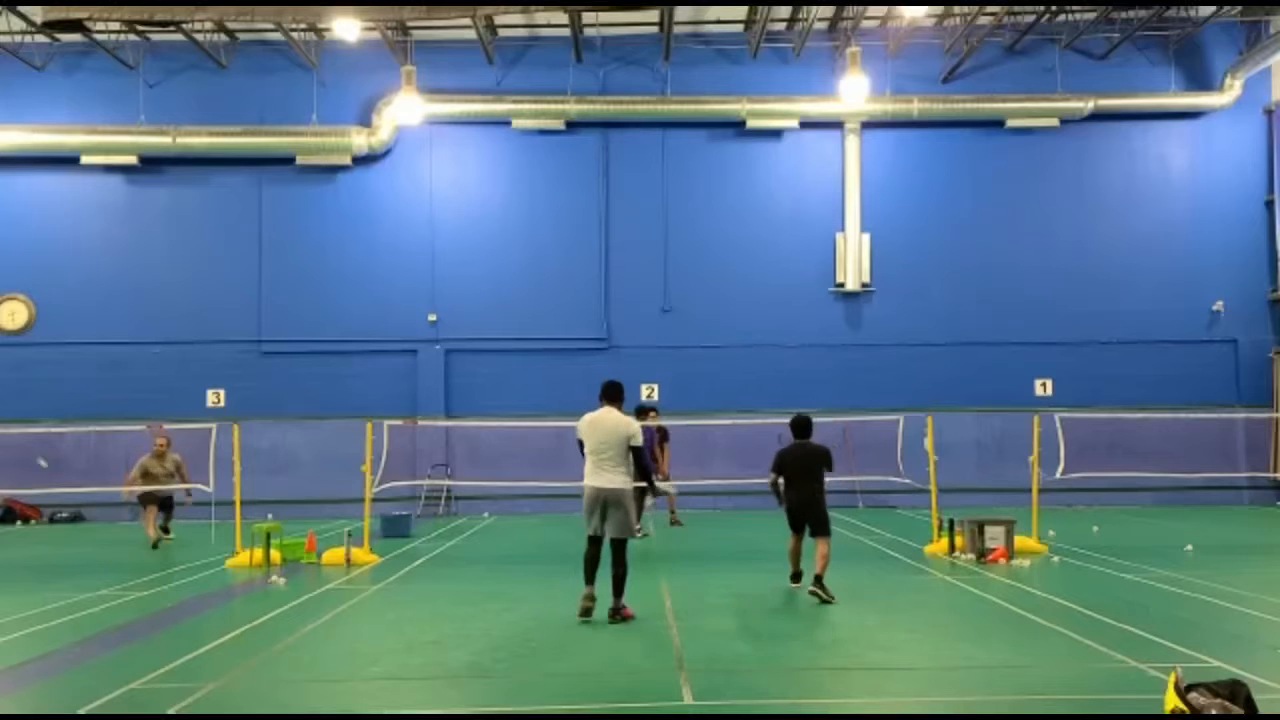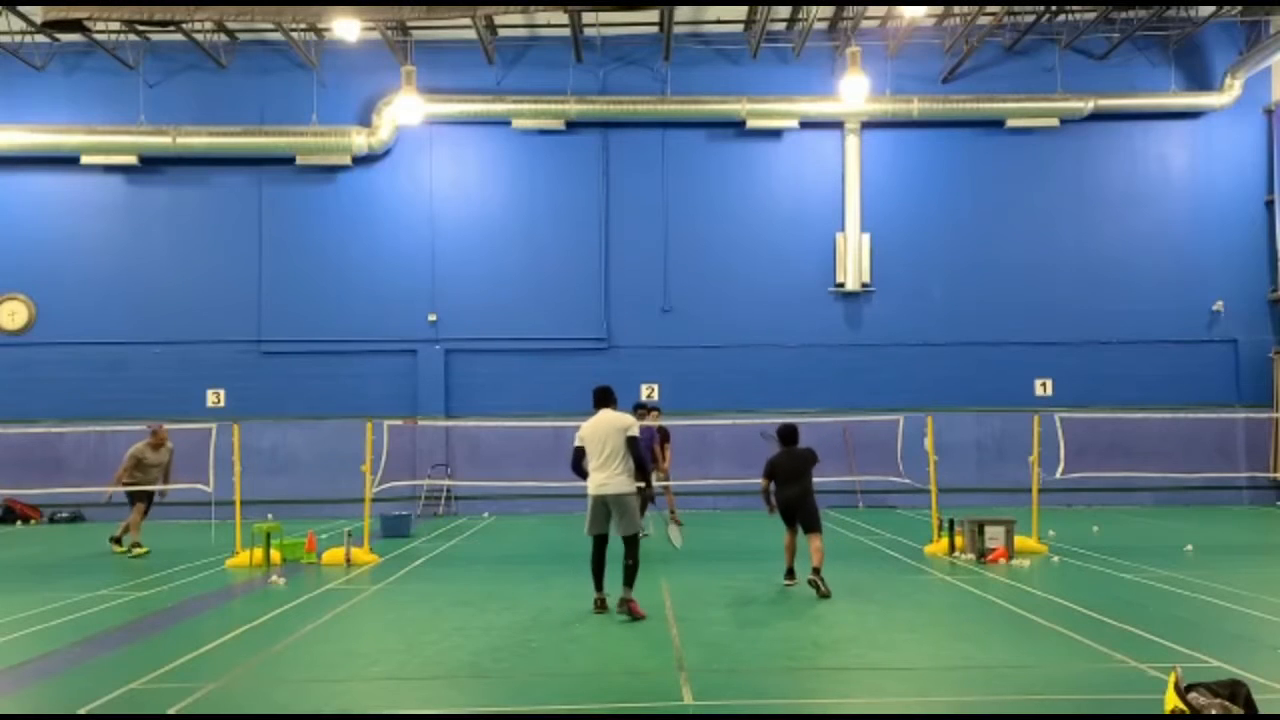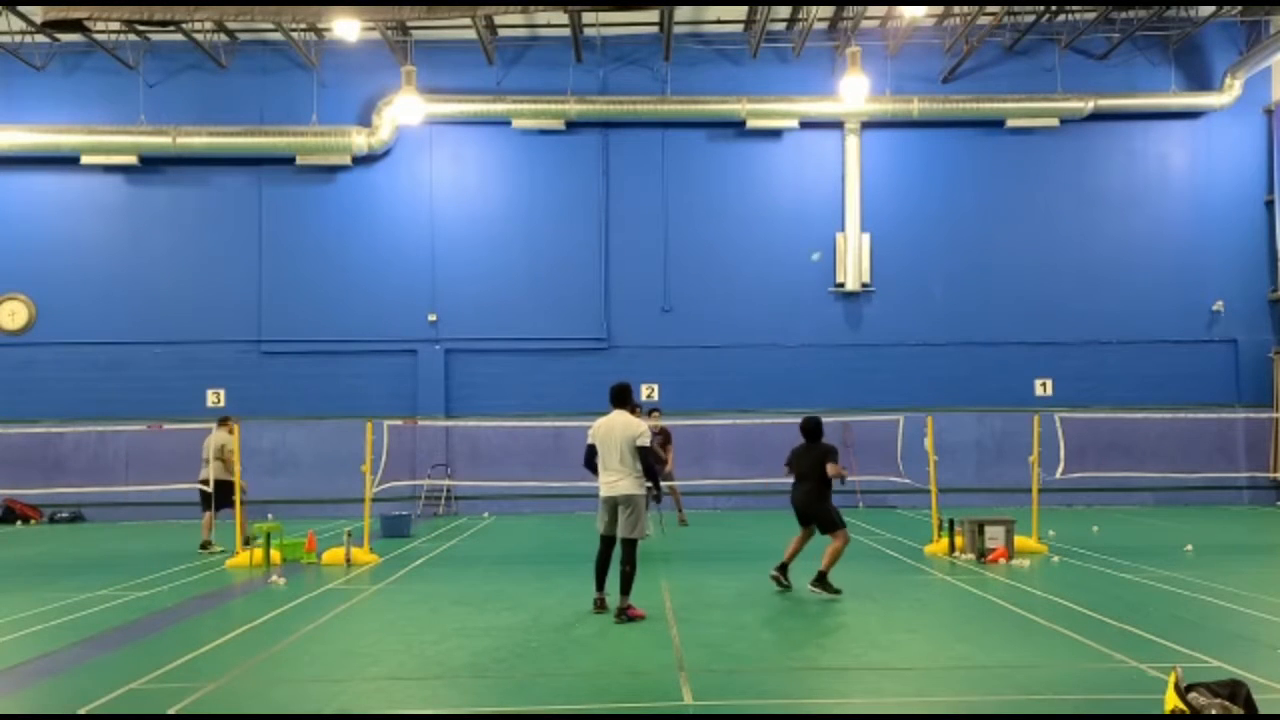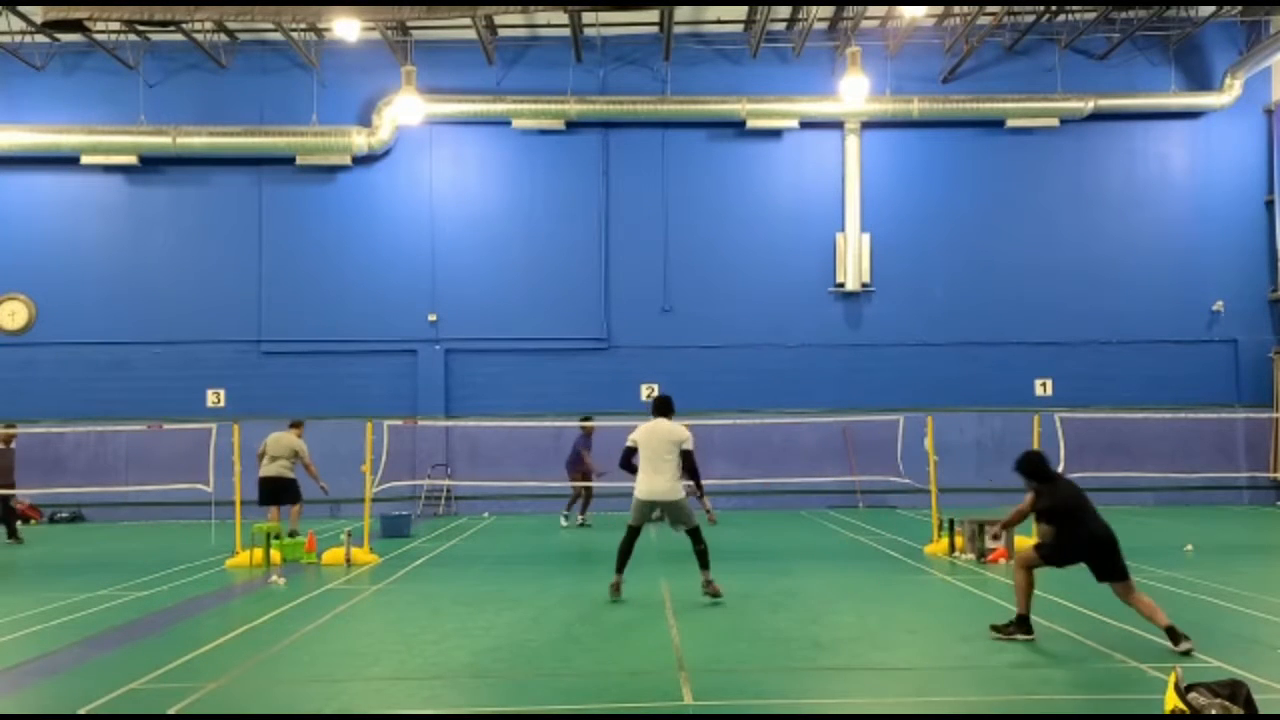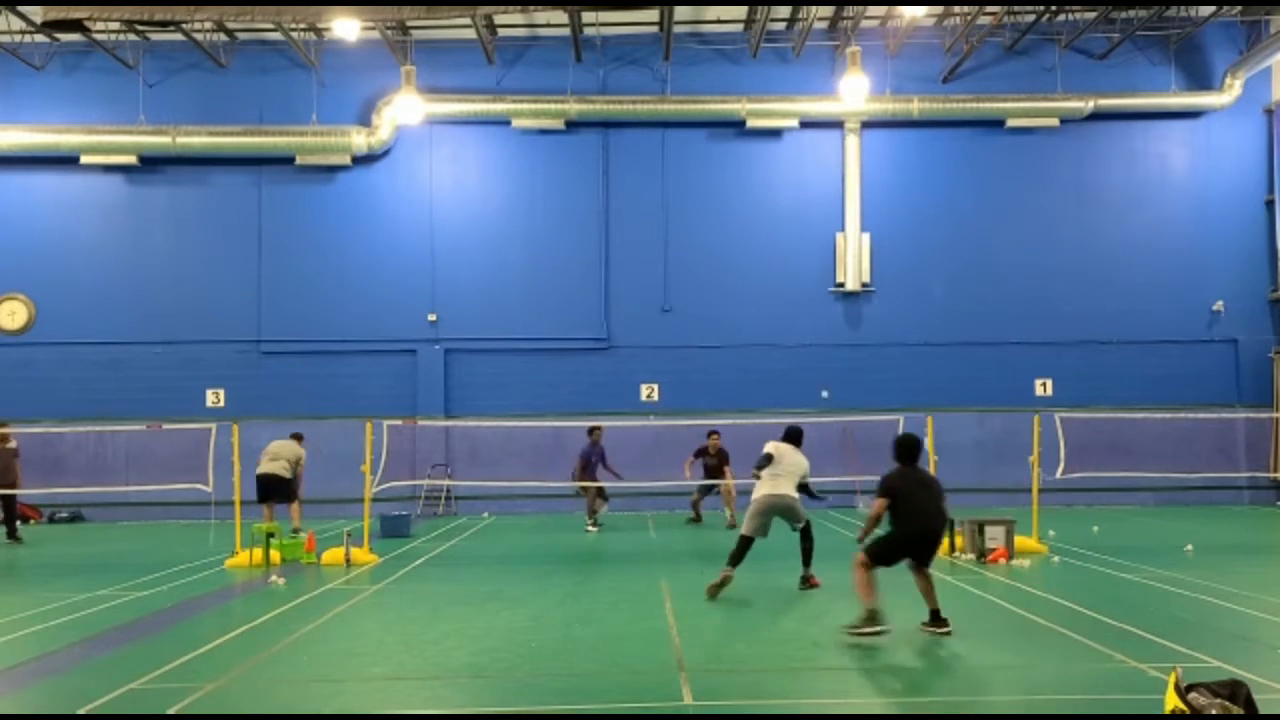
dt=1s
person 1, frame 1
left shoulder: (585, 421)
right shoulder: (630, 425)
right elbow: (640, 463)
right wrist: (651, 485)
left hip: (592, 488)
right hip: (620, 489)
left knee: (593, 543)
right knee: (618, 548)
left ankle: (589, 594)
right ankle: (617, 607)
person 1, frame 2
left shoulder: (585, 427)
right shoulder: (627, 420)
left elbow: (575, 464)
right elbow: (637, 456)
right wrist: (648, 485)
left hip: (595, 490)
right hip: (622, 489)
left knee: (599, 544)
right knee: (631, 544)
left ankle: (599, 598)
right ankle: (626, 598)
person 1, frame 3
left shoulder: (597, 426)
right shoulder: (638, 426)
left elbow: (588, 461)
right elbow: (647, 463)
right wrist: (657, 487)
left hip: (607, 492)
right hip: (632, 491)
left knee: (605, 544)
right knee: (628, 548)
left ankle: (599, 598)
right ankle: (623, 607)
person 1, frame 4
left shoulder: (639, 431)
right shoulder: (682, 432)
left elbow: (624, 463)
right elbow: (690, 466)
right wrist: (700, 489)
left hip: (644, 493)
right hip: (673, 494)
left knee: (631, 534)
right knee: (695, 534)
left ankle: (617, 581)
right ankle: (707, 582)
person 1, frame 5
left shoulder: (774, 446)
right shoulder: (804, 462)
left elbow: (767, 459)
right elbow: (804, 488)
left wrist: (757, 469)
right wrist: (814, 495)
left hip: (763, 498)
right hip: (788, 499)
left knee: (744, 542)
right knee: (806, 530)
left ankle: (727, 574)
right ankle: (807, 577)
person 2, frame 1
left shoulder: (783, 454)
right shoulder: (822, 451)
left elbow: (773, 481)
right elbow: (830, 469)
left wrist: (779, 497)
left hip: (793, 504)
right hip: (815, 503)
left knee: (796, 536)
right knee: (822, 542)
left ankle: (795, 575)
right ankle: (818, 582)
person 2, frame 2
left shoulder: (773, 461)
right shoulder: (807, 453)
left elbow: (764, 486)
left wrist: (769, 503)
left hip: (783, 502)
right hip: (804, 500)
left knee: (791, 531)
right knee: (815, 538)
left ankle: (789, 573)
right ankle: (816, 573)
person 2, frame 3
left shoulder: (797, 451)
right shoulder: (828, 450)
left elbow: (789, 471)
right elbow: (832, 473)
right wrist: (841, 473)
left hip: (799, 500)
right hip: (817, 501)
left knee: (807, 533)
right knee: (841, 538)
left ankle: (781, 569)
right ankle: (820, 579)
person 2, frame 4
left shoulder: (1050, 499)
right shoulder: (1056, 481)
left elbow: (1047, 538)
right elbow: (1024, 509)
right wrist: (1002, 526)
left hip: (1075, 542)
right hip: (1104, 538)
left knee: (1022, 562)
right knee: (1129, 593)
left ankle: (1022, 624)
right ankle: (1175, 635)
person 2, frame 5
left shoulder: (891, 479)
right shoulder: (931, 480)
left elbow: (877, 512)
right elbow: (943, 515)
left wrist: (864, 533)
left hip: (906, 534)
right hip: (931, 535)
left knee: (861, 564)
right knee: (918, 569)
left ankle: (872, 617)
right ankle: (937, 619)
